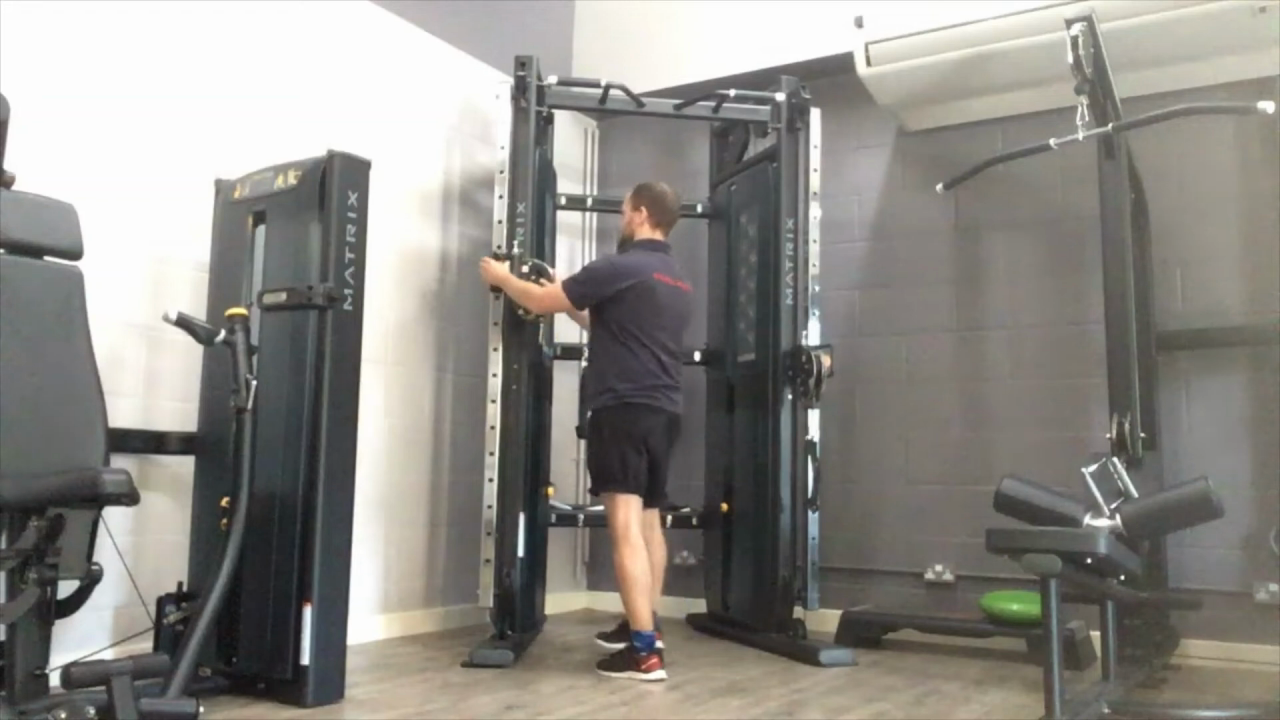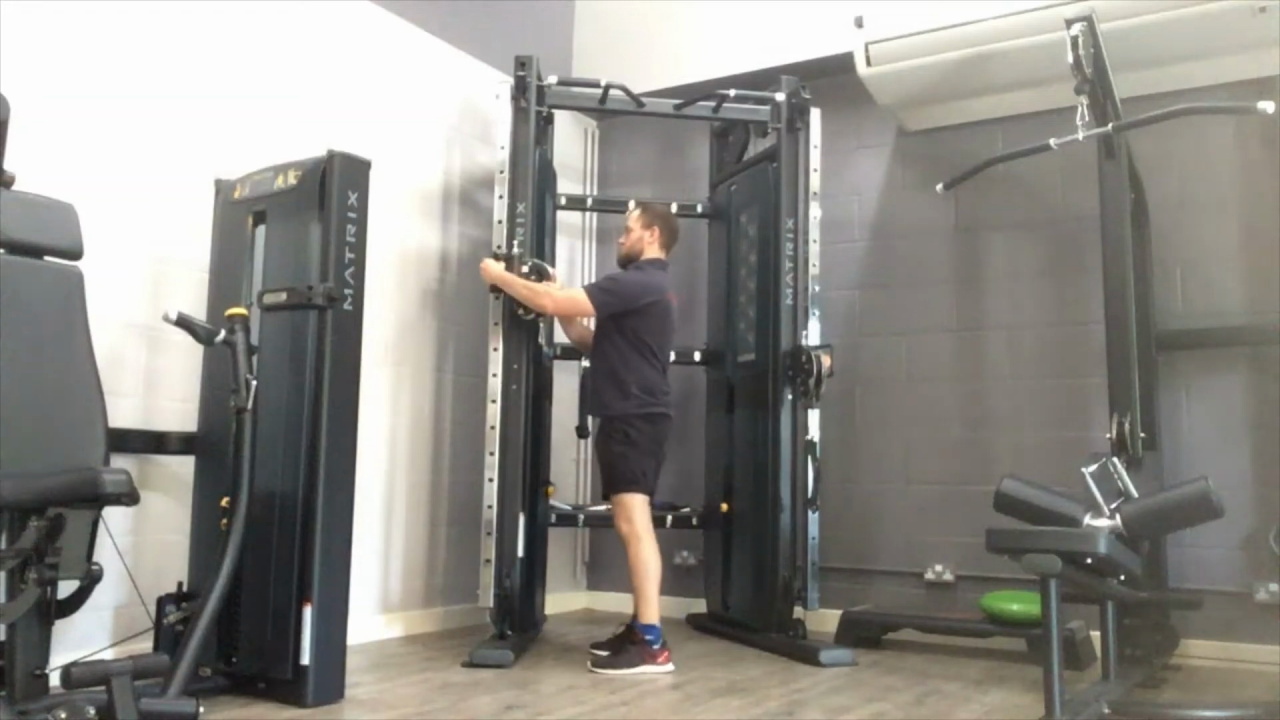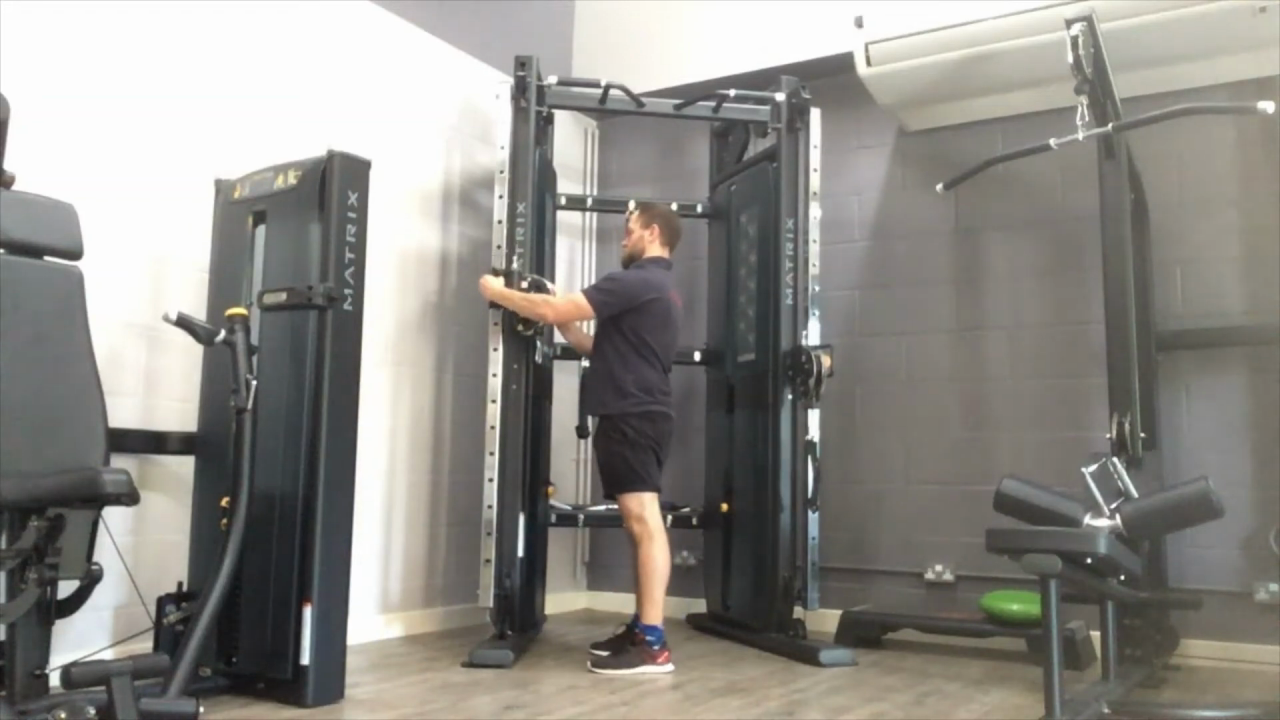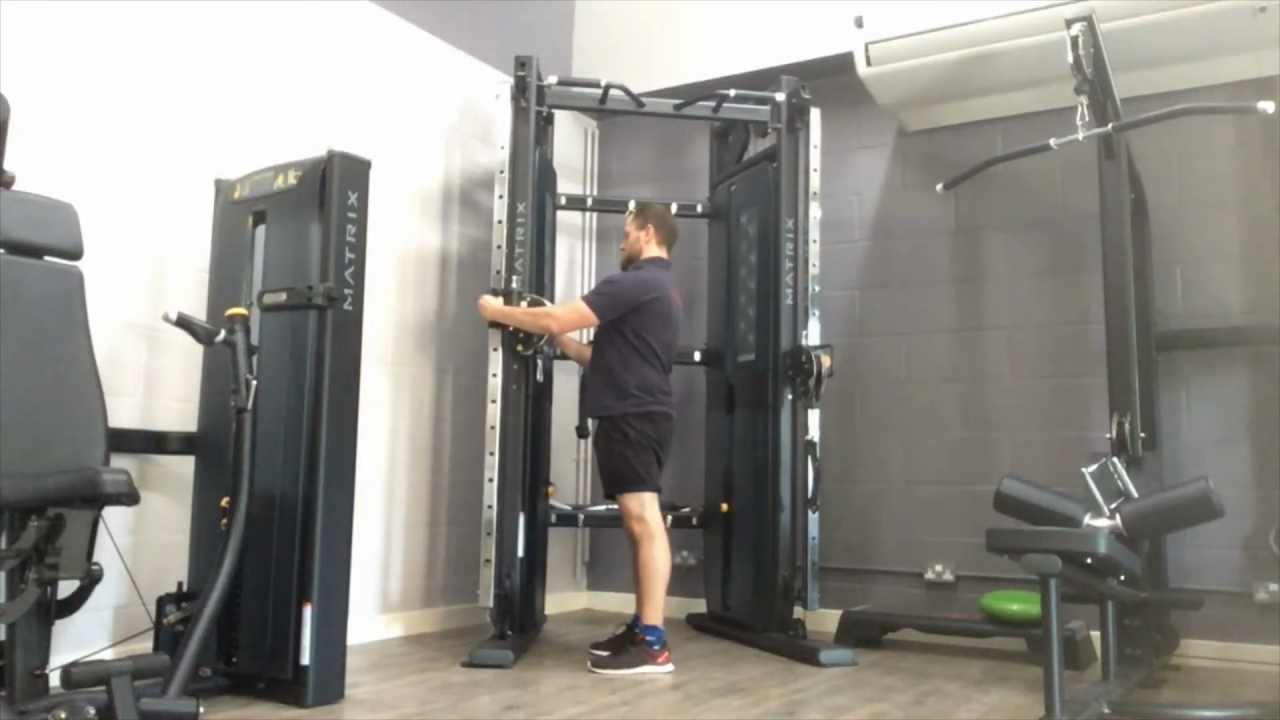
dt=0.7s
person 1, frame 1
left shoulder: (620, 267)
right shoulder: (679, 282)
left elbow: (540, 302)
left wrist: (500, 277)
right wrist: (574, 303)
left hip: (624, 410)
right hip: (664, 410)
left knee: (626, 526)
right knee: (647, 521)
left ankle: (644, 651)
right ankle: (645, 625)
person 1, frame 2
left shoulder: (638, 283)
right shoulder: (646, 287)
left elbow: (554, 304)
right elbow: (593, 342)
left wrist: (500, 276)
right wrist: (561, 303)
left hip: (634, 418)
right hip: (634, 417)
left knee: (632, 523)
right knee: (636, 522)
left ankle: (652, 644)
right ankle: (641, 629)
person 1, frame 3
left shoulder: (636, 281)
right shoulder: (654, 287)
left elbow: (555, 309)
right elbow: (605, 349)
left wrist: (499, 292)
right wrist: (561, 321)
left hip: (633, 416)
right hip: (634, 415)
left knee: (644, 522)
right knee: (640, 523)
left ankle: (652, 644)
right ankle: (641, 629)
person 1, frame 4
left shoulder: (635, 283)
right shoulder: (657, 289)
left elbow: (557, 319)
left wrist: (499, 311)
right wrist: (561, 341)
left hip: (633, 417)
right hip: (636, 415)
left knee: (645, 522)
right knee: (640, 524)
left ankle: (653, 644)
right ankle: (641, 628)
